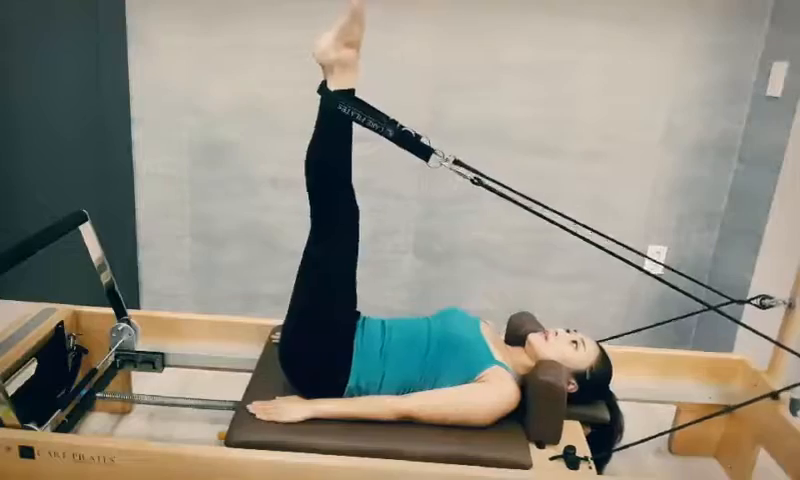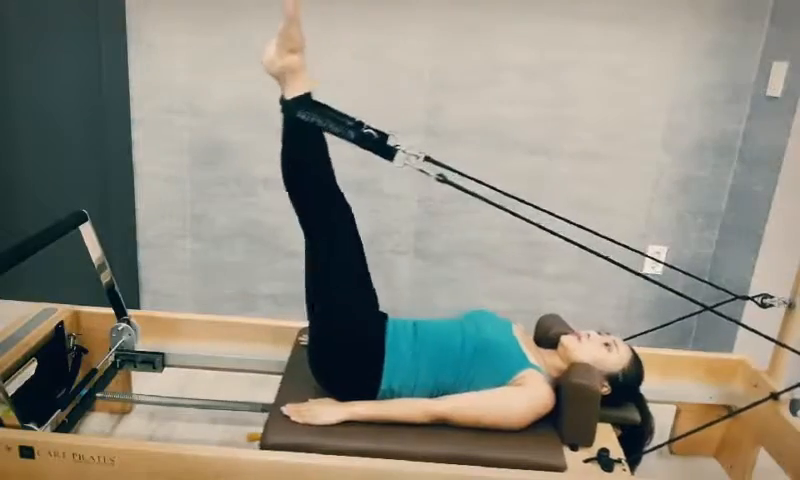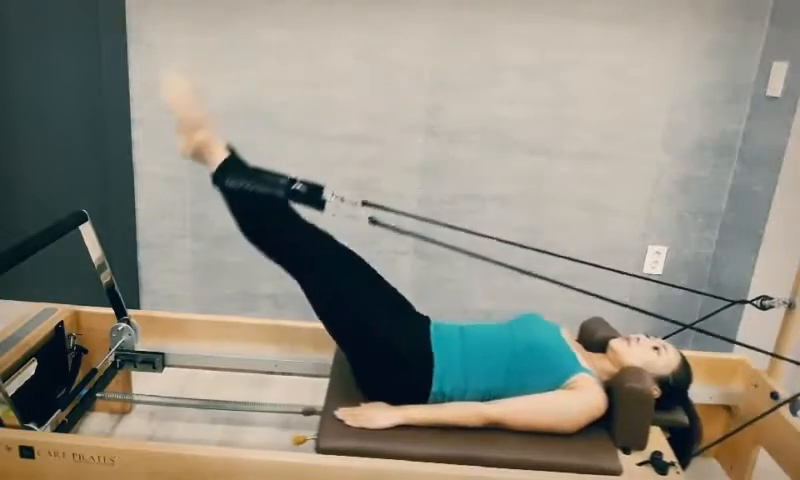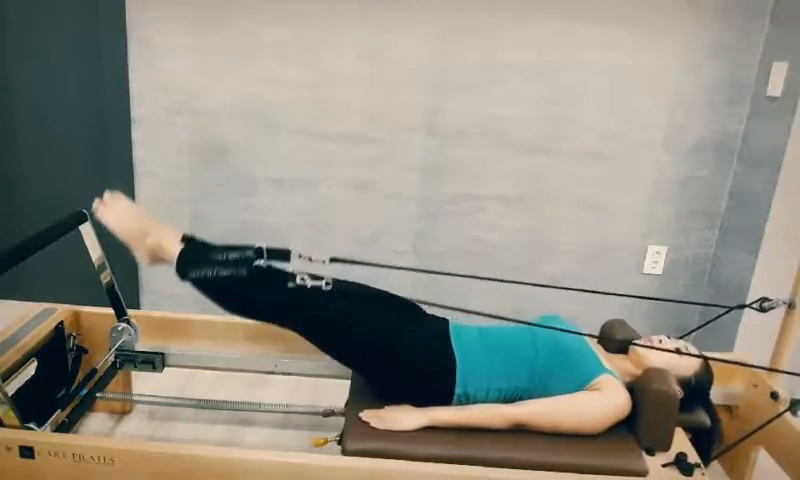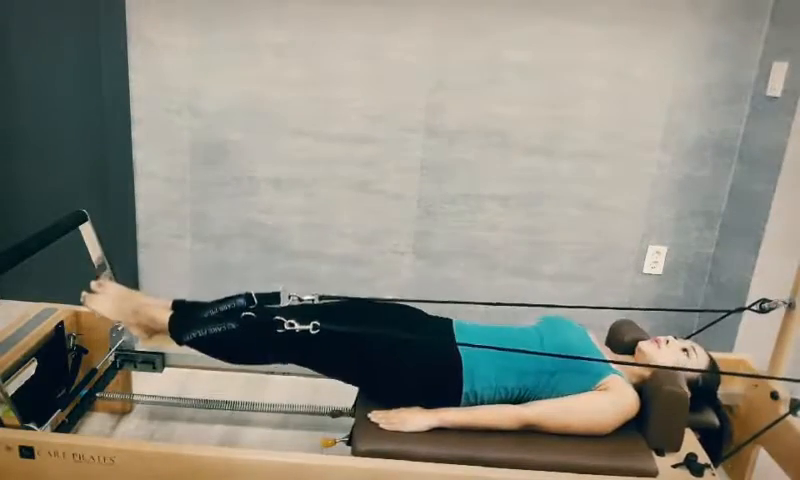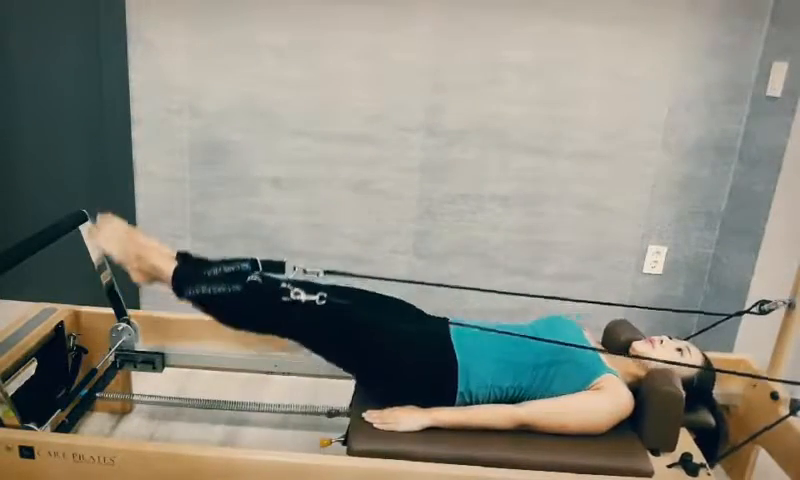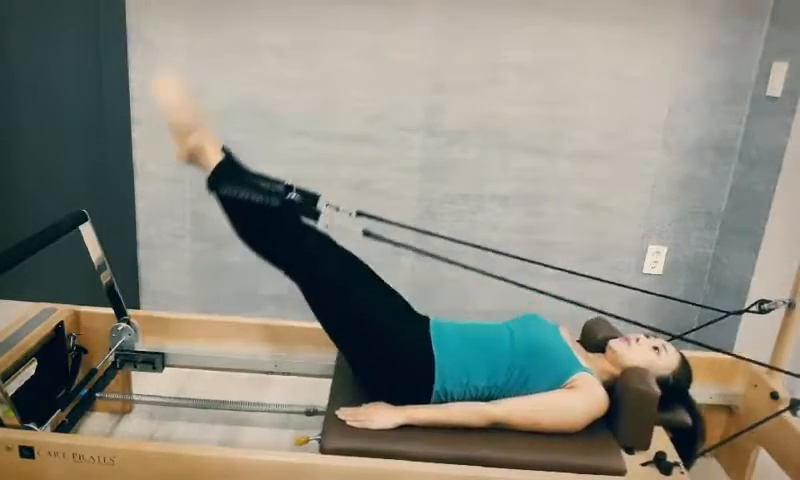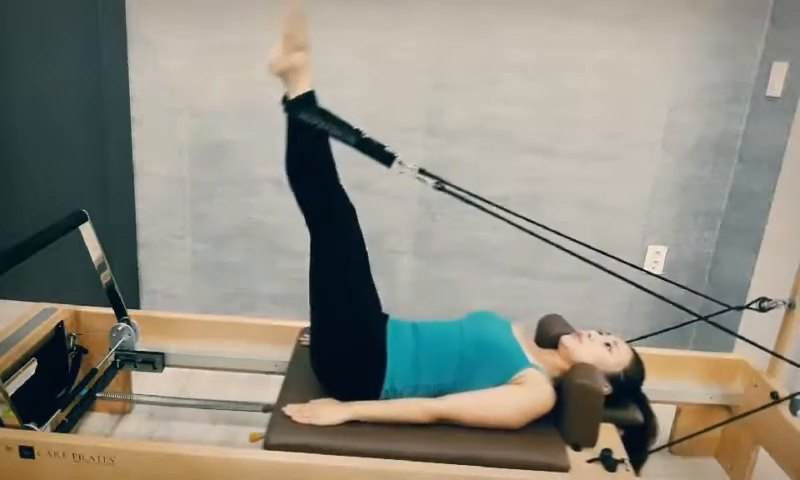
dt=0.5s
person 1, frame 1
left shoulder: (503, 393)
right shoulder: (492, 340)
left elbow: (404, 408)
left wrist: (310, 408)
left hip: (326, 365)
right hip: (346, 339)
left knee: (333, 223)
person 1, frame 2
left shoulder: (535, 395)
right shoulder: (523, 340)
left elbow: (436, 410)
left wrist: (343, 411)
left hip: (360, 366)
right hip: (377, 338)
left knee: (329, 224)
right knee: (329, 218)
person 1, frame 3
left shoulder: (589, 400)
right shoulder: (563, 343)
left elbow: (489, 414)
left wrist: (398, 413)
left hip: (411, 376)
right hip: (419, 340)
left knee: (310, 255)
right knee: (317, 250)
left ankle: (215, 154)
right ankle: (216, 152)
person 1, frame 4
left shoulder: (611, 402)
right shoulder: (592, 352)
left elbow: (514, 414)
left wrist: (424, 416)
left hip: (435, 373)
right hip: (439, 338)
left knee: (298, 301)
right knee: (300, 287)
left ankle: (170, 249)
right ankle: (173, 246)
person 1, frame 5
left shoulder: (621, 401)
right shoulder: (596, 349)
left elbow: (523, 414)
left wrist: (430, 416)
left hip: (445, 377)
right hip: (443, 337)
left knee: (292, 337)
right knee: (289, 312)
left ankle: (161, 317)
right ankle: (162, 311)
person 1, frame 6
left shoulder: (614, 403)
right shoulder: (592, 348)
left elbow: (517, 414)
left wrist: (425, 416)
left hip: (439, 377)
right hip: (439, 338)
left knee: (295, 311)
right knee: (293, 293)
left ankle: (166, 269)
right ankle: (167, 262)
person 1, frame 7
left shoulder: (590, 398)
right shoulder: (568, 348)
left elbow: (490, 413)
left wrist: (400, 414)
left hip: (417, 372)
right hip: (426, 336)
left knee: (307, 255)
right knee: (310, 241)
left ankle: (209, 155)
right ankle: (208, 150)
person 1, frame 8
left shoulder: (537, 395)
right shoulder: (519, 342)
left elbow: (439, 410)
left wrist: (346, 411)
left hip: (359, 371)
right hip: (377, 340)
left knee: (333, 221)
right knee: (332, 214)
